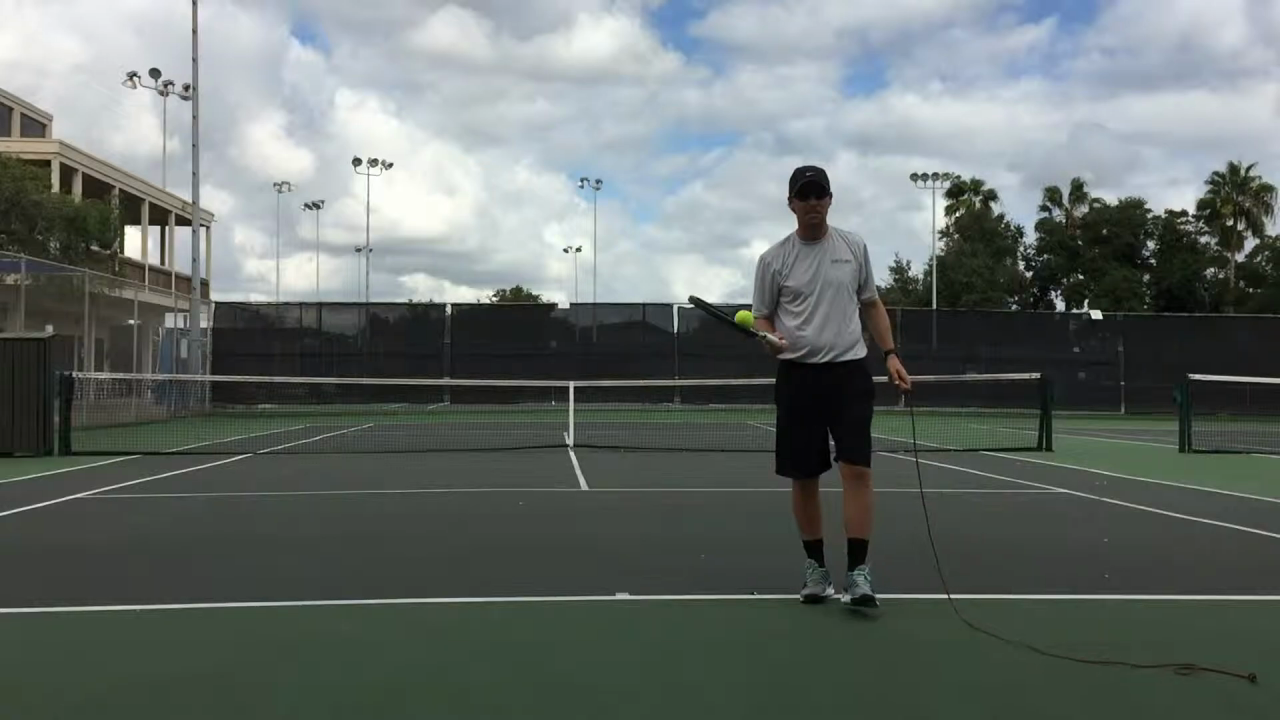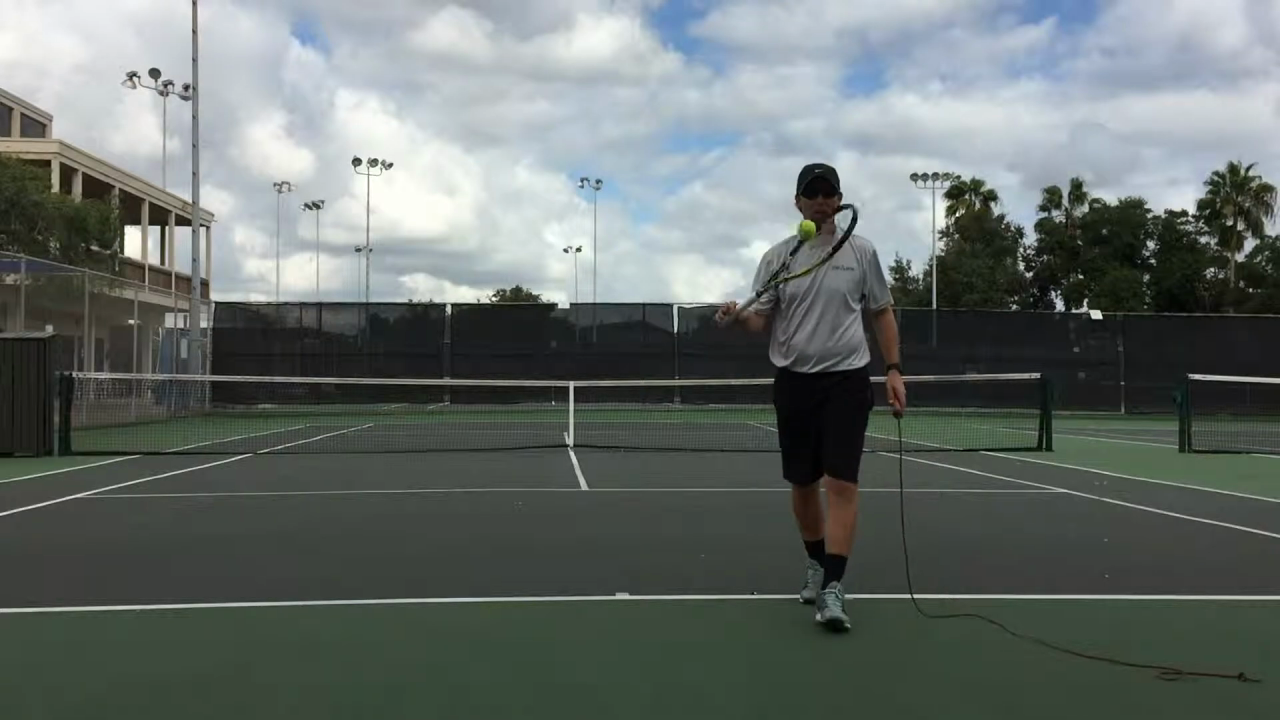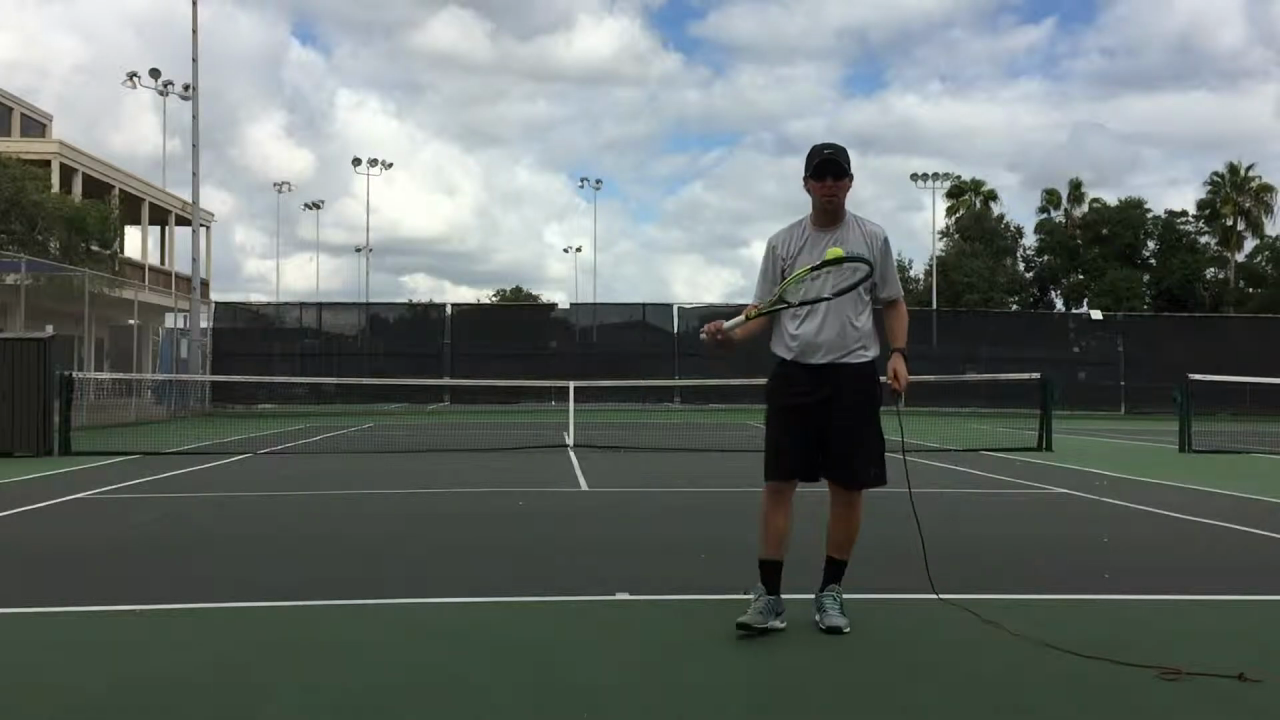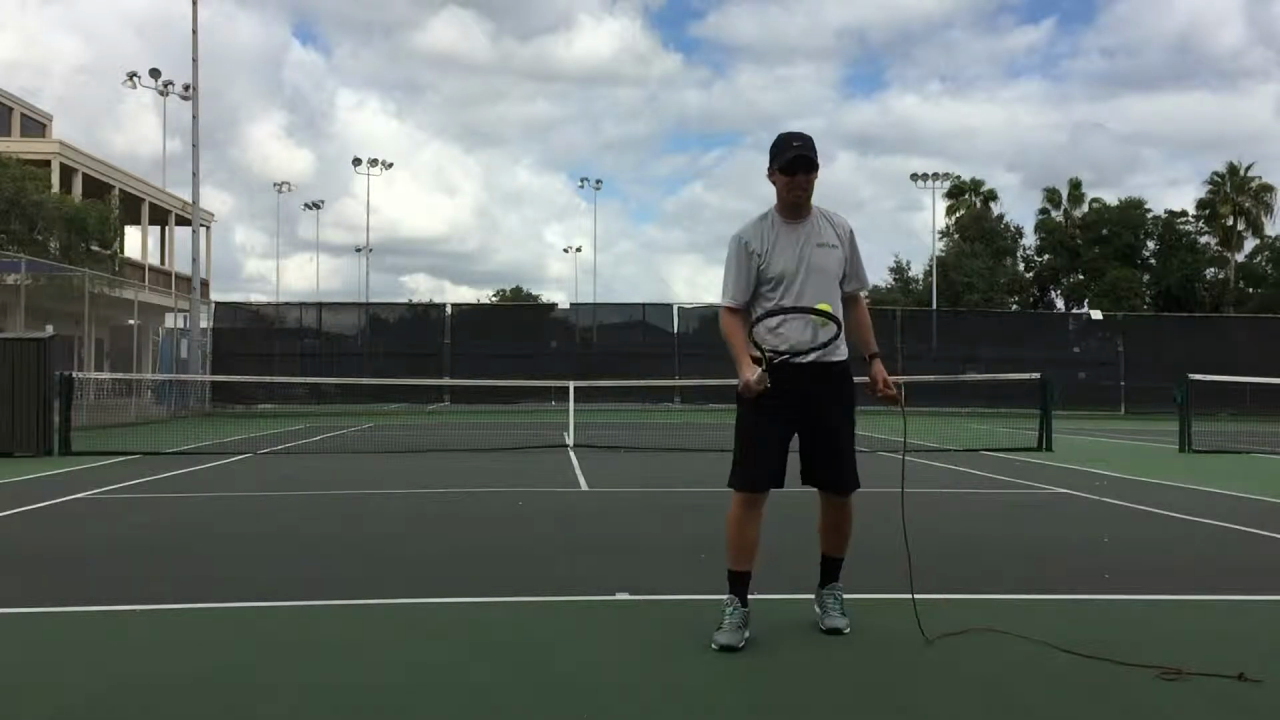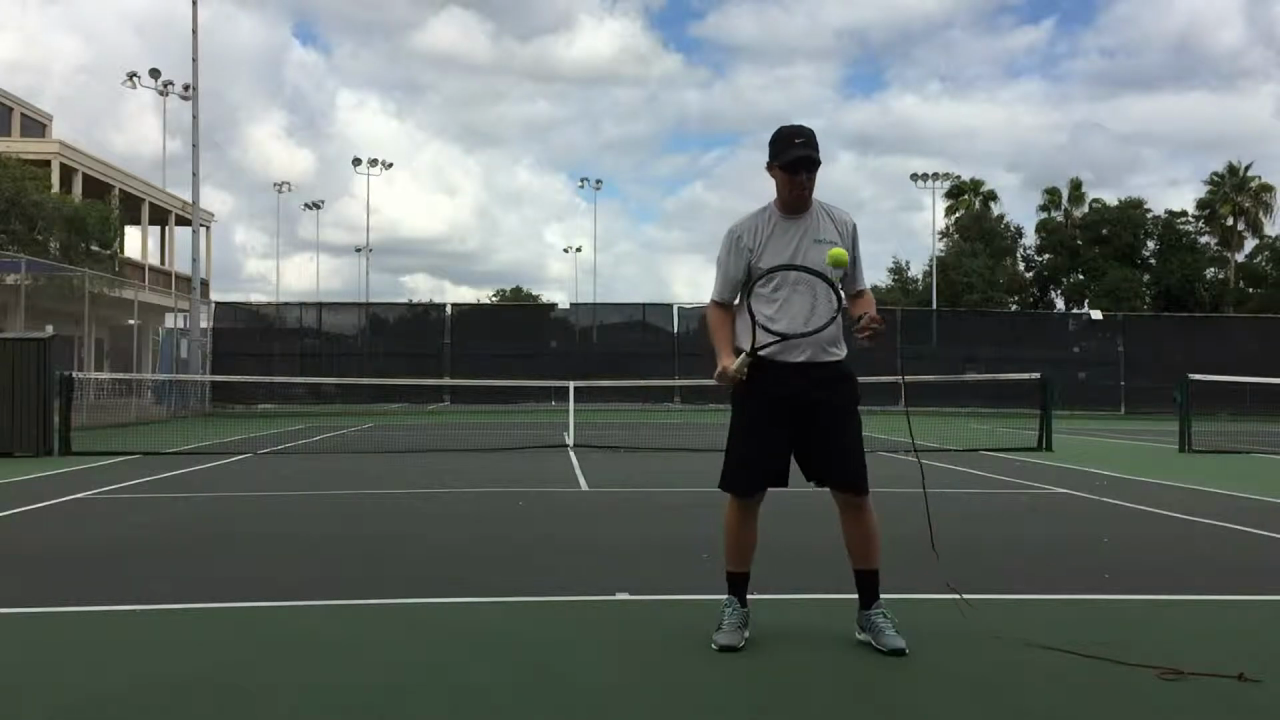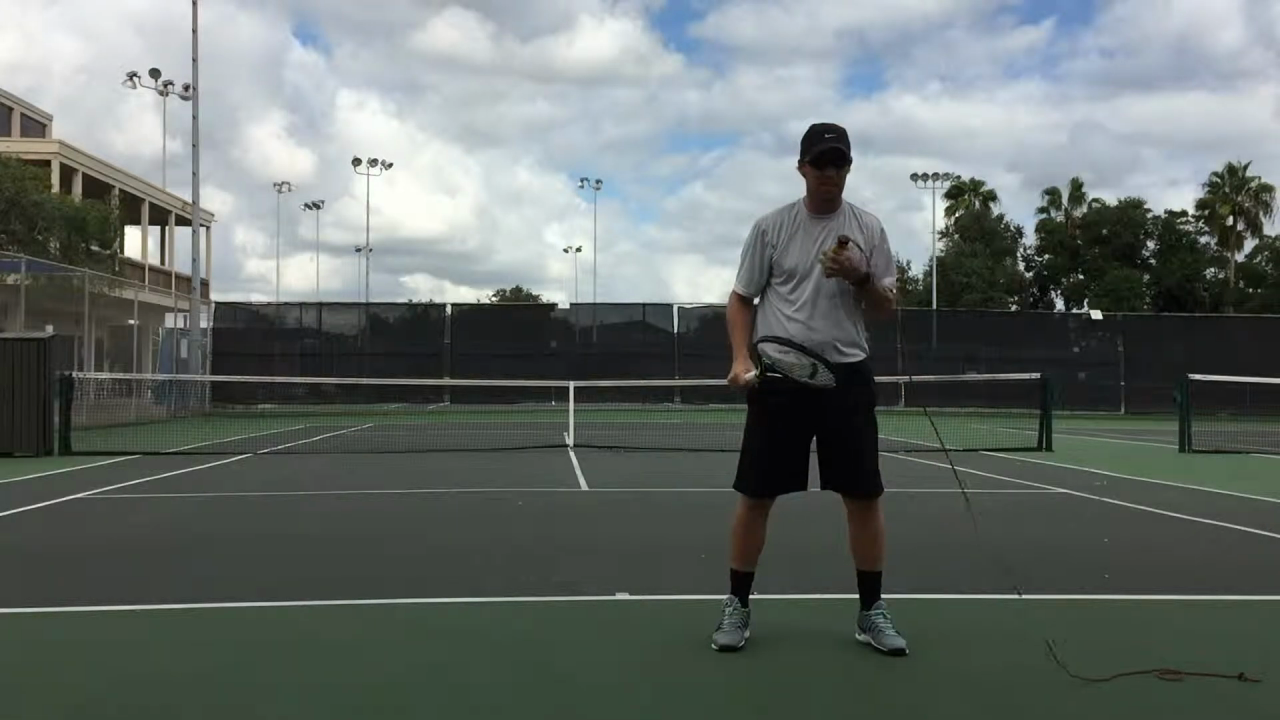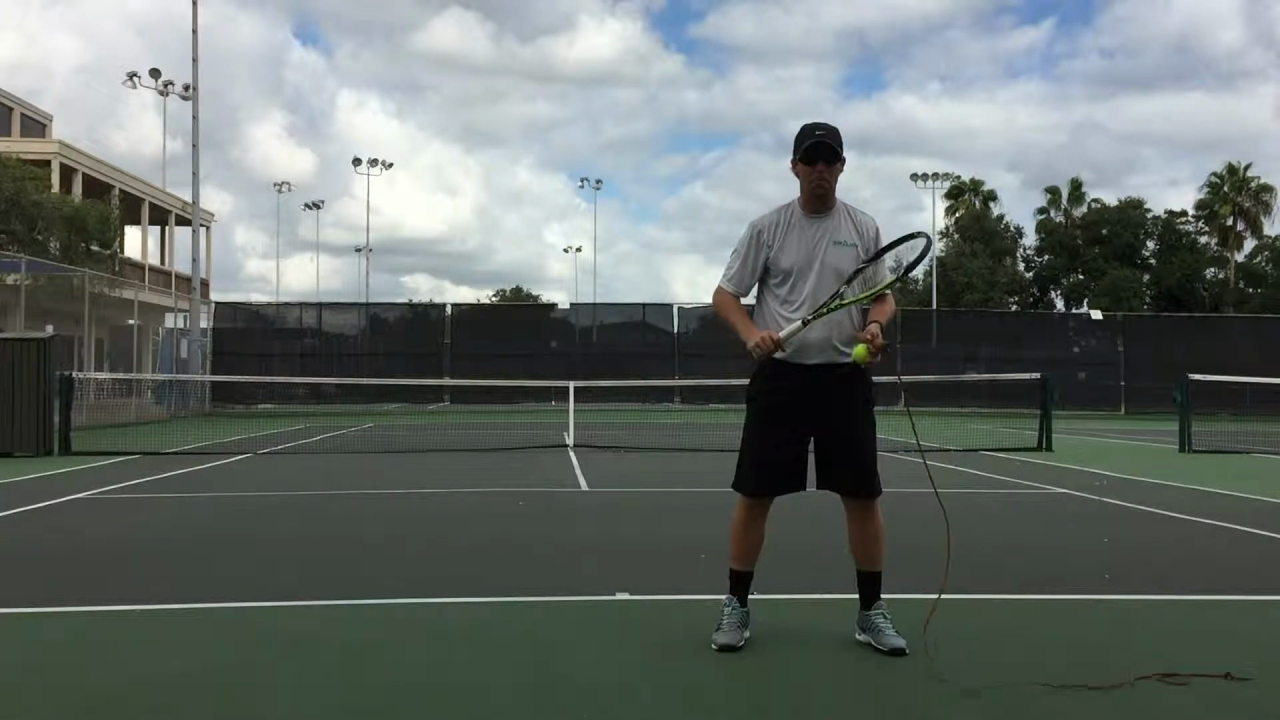
dt=0.5s
person 1, frame 1
left shoulder: (854, 247)
right shoulder: (773, 259)
left elbow: (871, 304)
right elbow: (760, 318)
left wrist: (891, 354)
right wrist: (768, 338)
left hip: (850, 371)
right hip: (797, 376)
left knee: (857, 469)
right knee: (804, 477)
left ankle: (857, 571)
right ankle: (816, 567)
person 1, frame 2
left shoulder: (863, 252)
right shoulder: (776, 257)
left elbow: (882, 313)
right elbow: (757, 318)
left wrist: (893, 370)
right wrist: (736, 318)
left hip: (847, 380)
right hip: (793, 381)
left knee: (842, 483)
right knee: (803, 483)
left ankle: (832, 589)
right ankle: (817, 564)
person 1, frame 3
left shoulder: (873, 238)
right shoulder: (782, 242)
left elbow: (893, 303)
right elbow: (763, 310)
left wrist: (897, 353)
right wrist: (732, 333)
left hip: (853, 377)
right hip: (792, 375)
left knee: (847, 488)
right knee: (778, 485)
left ankle: (830, 591)
right ankle: (768, 595)
person 1, frame 4
left shoulder: (840, 231)
right shoulder: (750, 238)
left elbow: (853, 300)
right elbow: (732, 311)
left wrist: (874, 359)
right wrist: (746, 365)
left hip: (830, 375)
right hip: (770, 379)
left knee: (838, 492)
right knee: (750, 491)
left ankle: (827, 588)
right ankle: (736, 605)
person 1, frame 5
left shoulder: (842, 226)
right shoulder: (745, 232)
left elbow: (857, 291)
right elbow: (720, 304)
left wrist: (866, 316)
right wrist: (725, 354)
left hip: (829, 375)
right hip: (762, 378)
left knee: (854, 494)
right knee: (744, 495)
left ankle: (870, 609)
right ankle: (736, 605)
person 1, frame 6
left shoulder: (868, 228)
right shoulder: (770, 227)
left elbow: (887, 305)
right elbow: (740, 298)
left wrist: (860, 278)
right wrist: (741, 357)
left hip: (847, 377)
right hip: (778, 377)
left knee: (863, 495)
right knee: (756, 494)
left ankle: (871, 611)
right ankle: (737, 605)
person 1, frame 7
left shoulder: (864, 227)
right shoulder: (766, 227)
left elbow: (883, 296)
right elbow: (725, 293)
left wrist: (876, 325)
right wrist: (751, 332)
left hip: (845, 377)
right hip: (780, 376)
left knee: (863, 495)
right knee: (754, 494)
left ankle: (871, 610)
right ankle: (737, 604)
